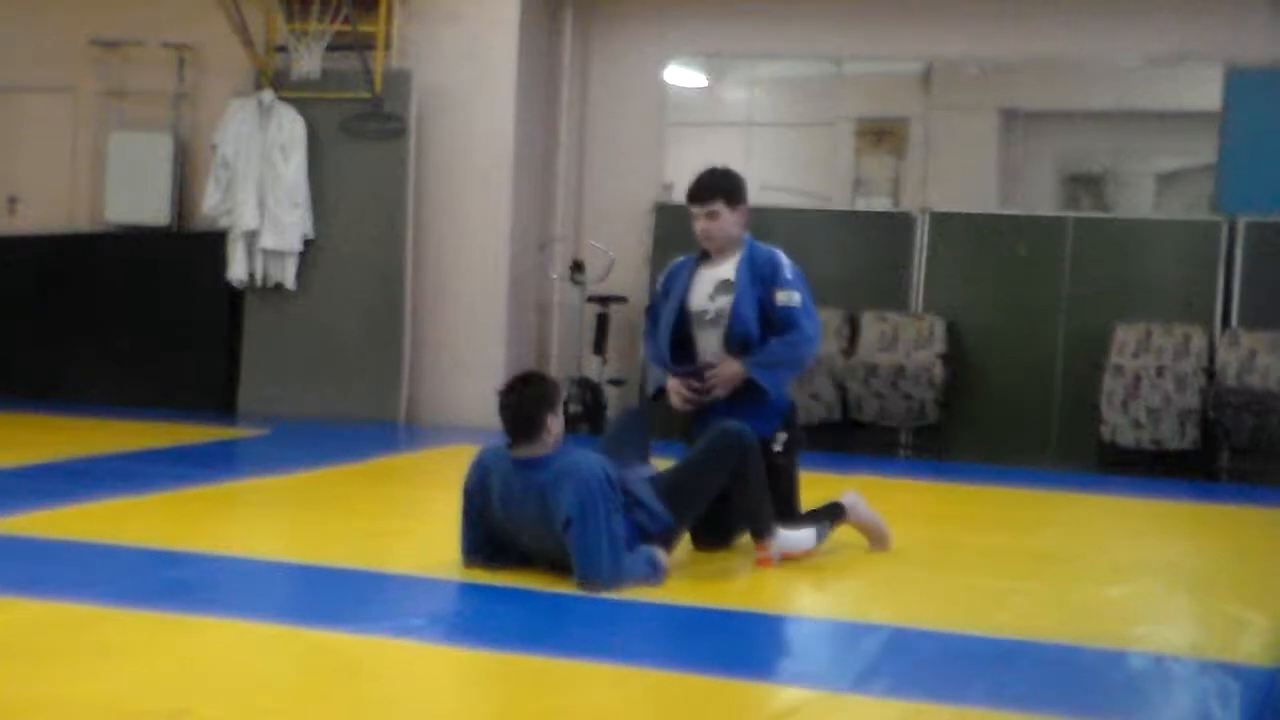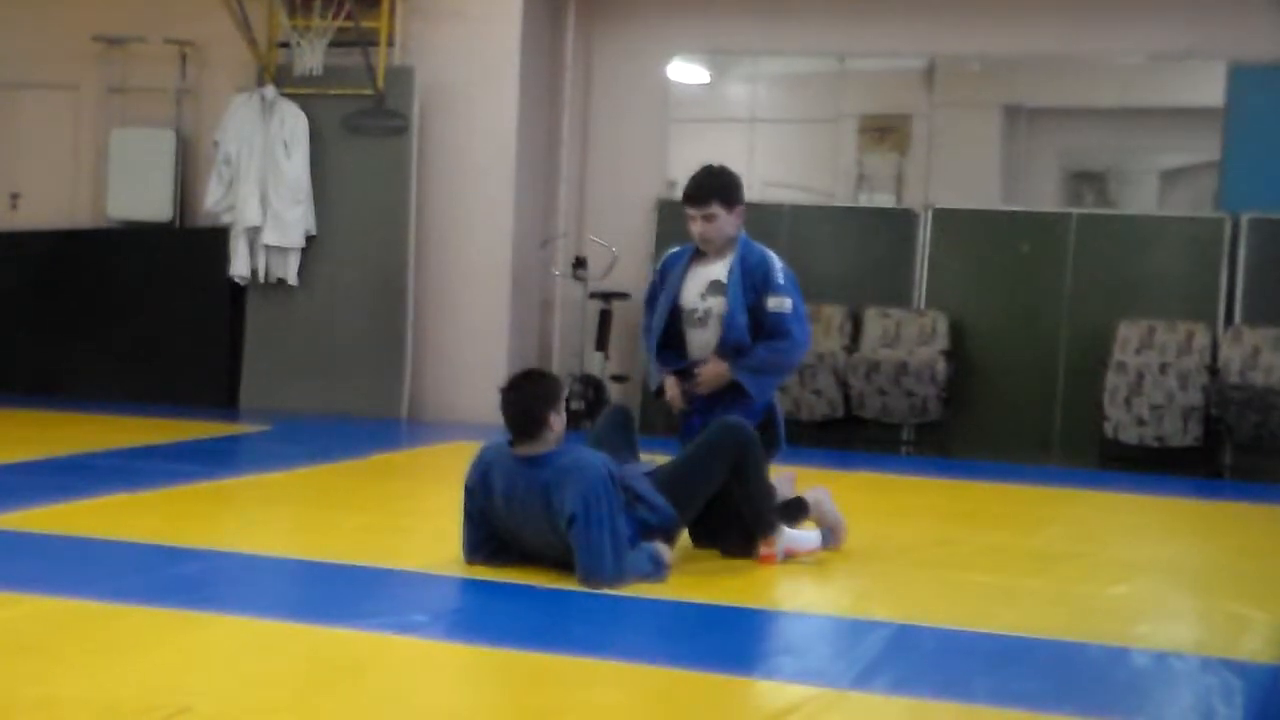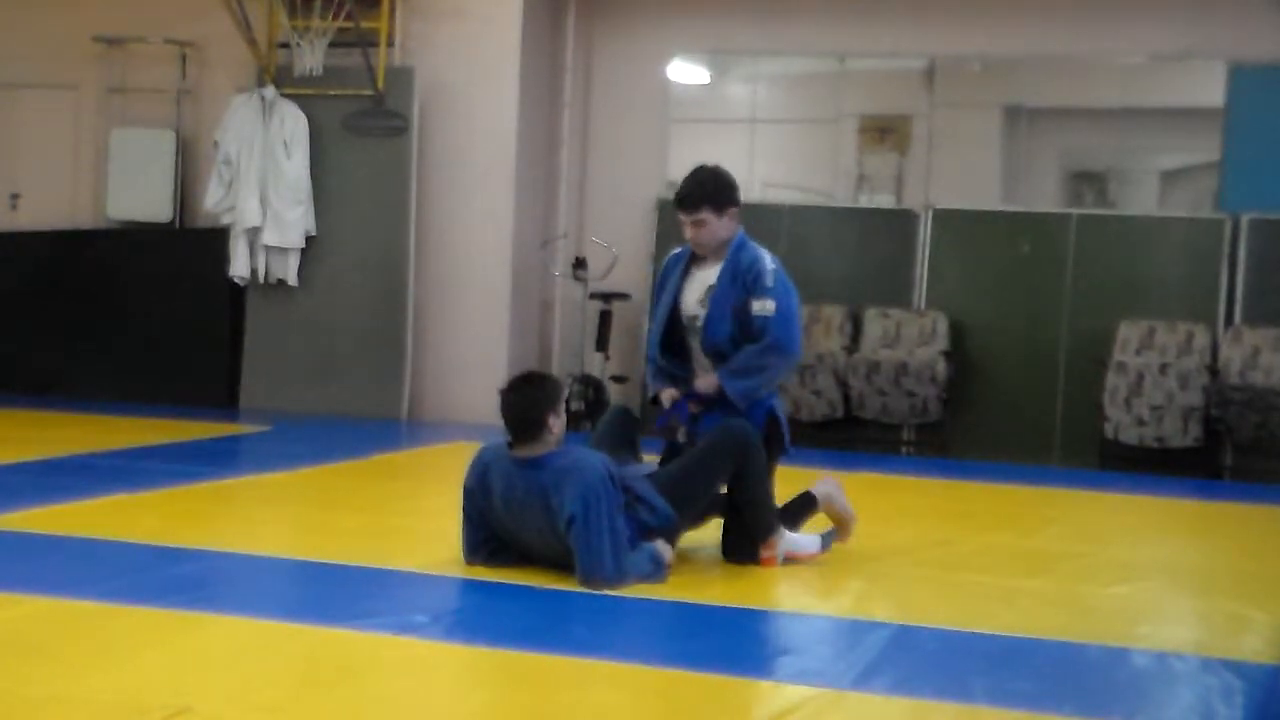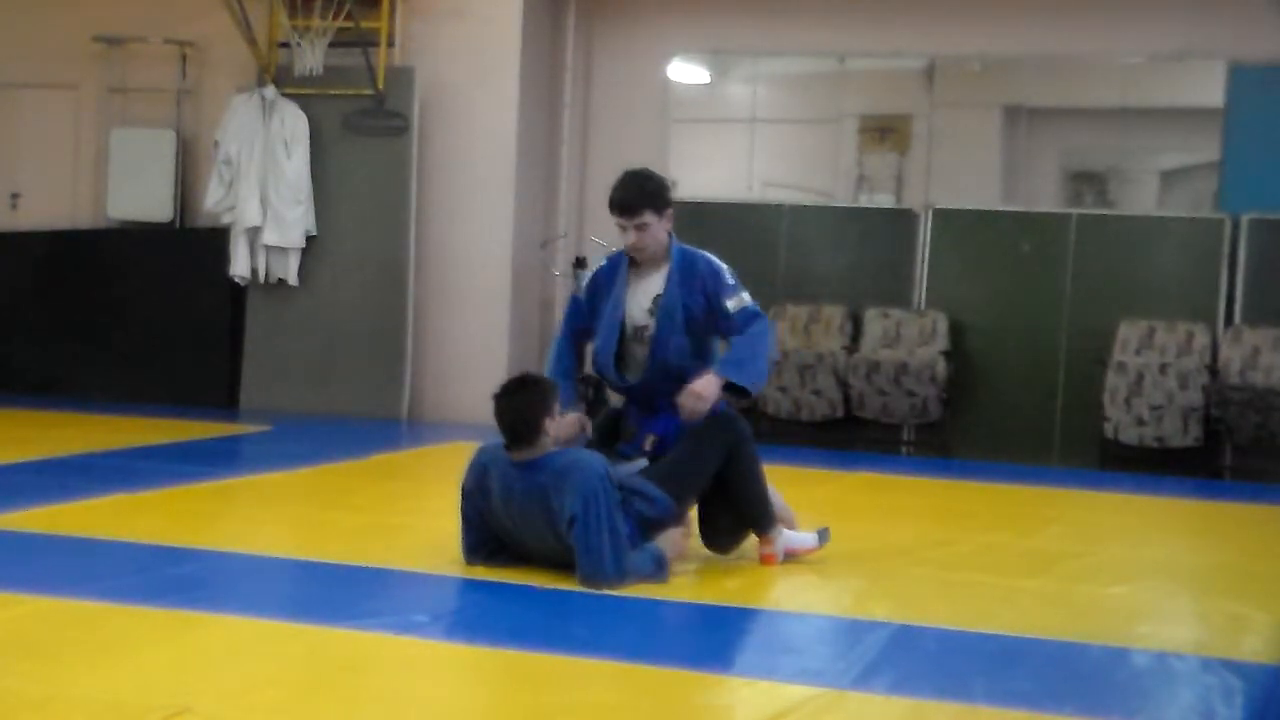
dt=0.7s
person 1, frame 1
left shoulder: (485, 465)
right shoulder: (580, 477)
left elbow: (477, 554)
right elbow: (601, 574)
left wrist: (539, 549)
right wrist: (650, 563)
right hip: (638, 530)
left knee: (632, 420)
right knee: (733, 438)
right ankle: (770, 541)
person 1, frame 2
left shoulder: (486, 464)
right shoulder: (584, 473)
left elbow: (479, 551)
right elbow: (605, 570)
left wrist: (542, 548)
right wrist: (654, 559)
left hip: (584, 515)
right hip: (643, 524)
left knee: (617, 415)
right knee: (734, 434)
right ankle: (774, 538)
person 1, frame 3
left shoulder: (484, 465)
right shoulder: (583, 475)
left elbow: (478, 551)
right elbow: (604, 572)
left wrist: (539, 548)
right wrist: (655, 557)
left hip: (569, 531)
right hip: (639, 526)
left knee: (621, 417)
right knee: (737, 437)
right ankle: (772, 541)
person 1, frame 4
left shoulder: (483, 464)
right shoulder: (583, 472)
left elbow: (478, 551)
right elbow: (604, 573)
left wrist: (537, 547)
right wrist: (660, 553)
right hip: (637, 526)
right knee: (726, 428)
right ankle: (771, 537)
person 2, frame 1
left shoulder: (771, 265)
right shoulder: (680, 272)
left elbow: (802, 336)
right elbow: (654, 332)
left wrist: (743, 371)
right wrist: (668, 379)
left hip: (764, 417)
right hip: (706, 417)
right knee: (707, 536)
left ankle: (840, 511)
person 2, frame 2
left shoulder: (764, 268)
right shoulder: (674, 265)
left elbow: (792, 343)
right elbow: (654, 326)
left wrist: (730, 372)
right wrist: (665, 377)
left hip: (746, 415)
right hip: (696, 413)
person 2, frame 3
left shoulder: (759, 269)
right shoulder: (676, 266)
left elbow: (781, 345)
right elbow: (661, 337)
left wrist: (722, 380)
right wrist: (663, 384)
left hip: (747, 416)
right hip: (696, 413)
person 2, frame 4
left shoulder: (704, 272)
right shoulder: (604, 277)
left elbow: (753, 329)
right elbow: (570, 342)
left wrist: (717, 378)
right wrist: (568, 403)
left hip: (688, 416)
right hip: (633, 417)
